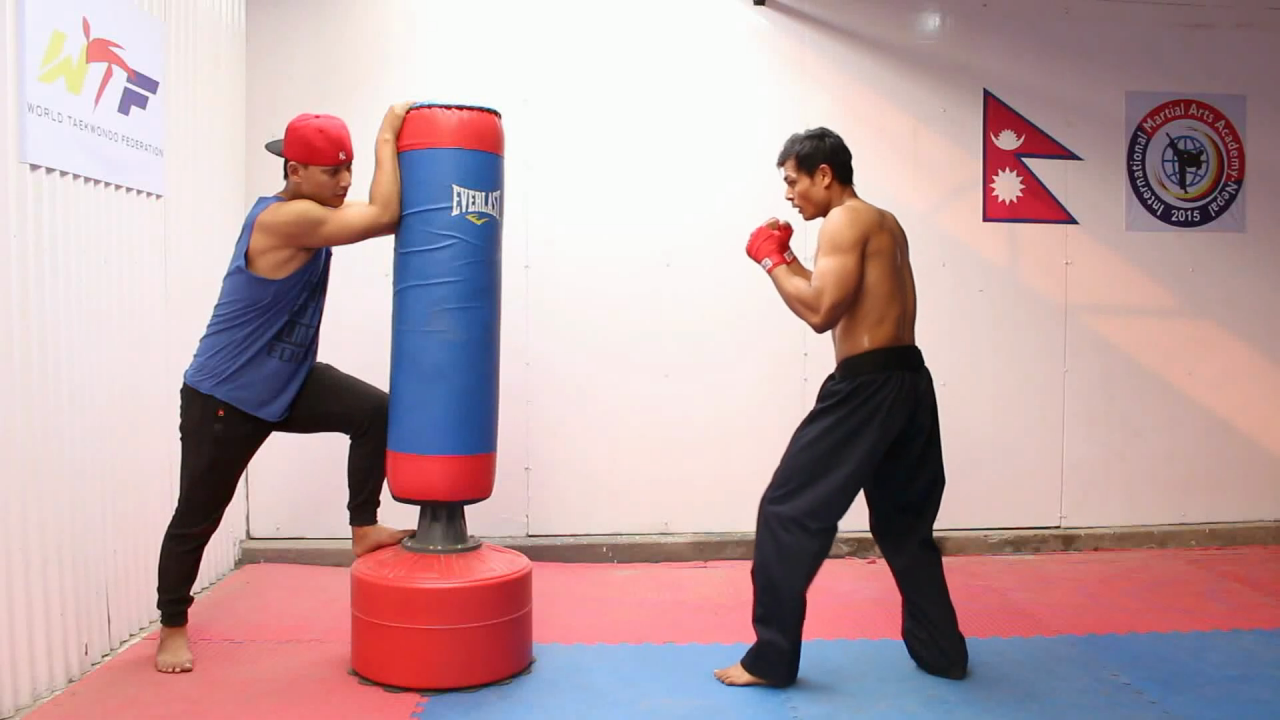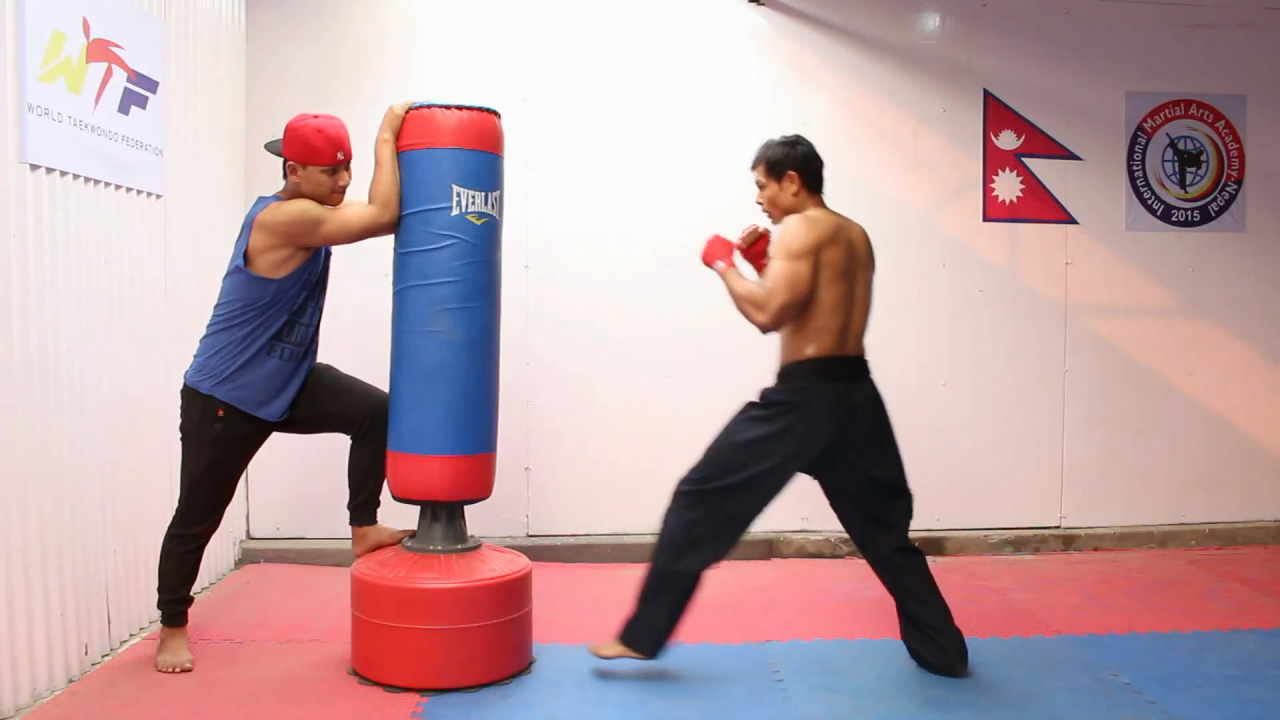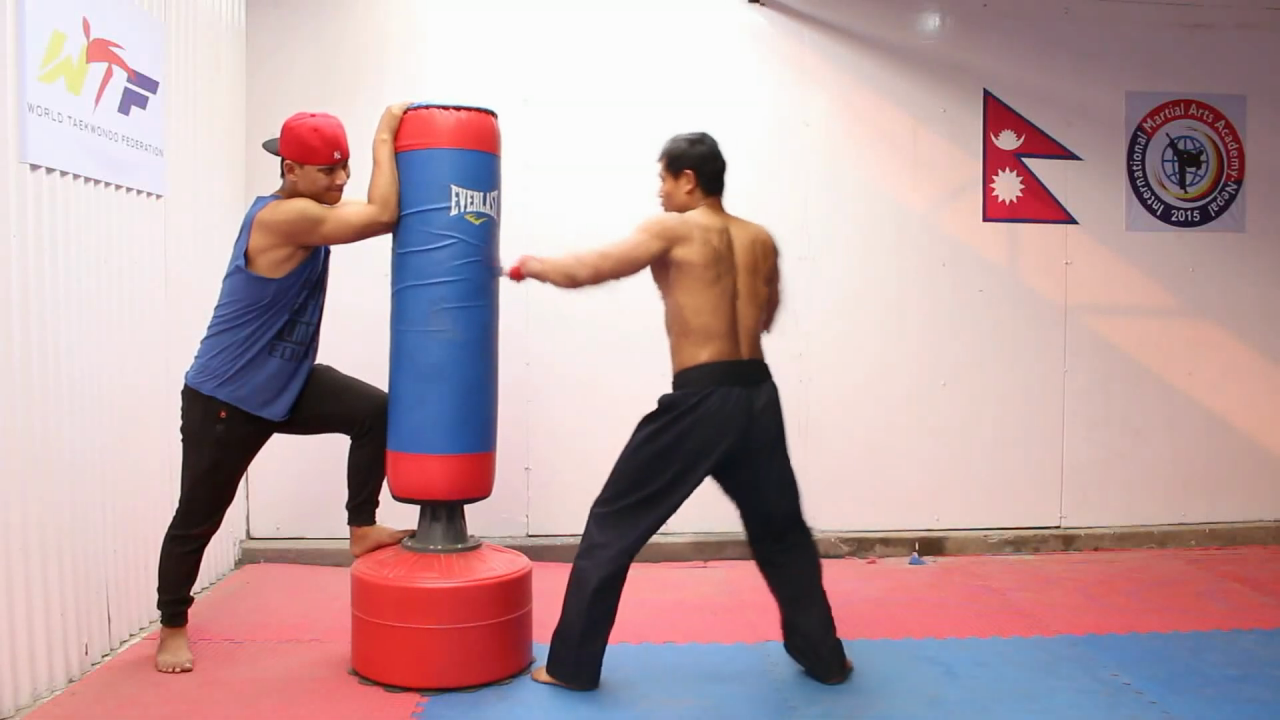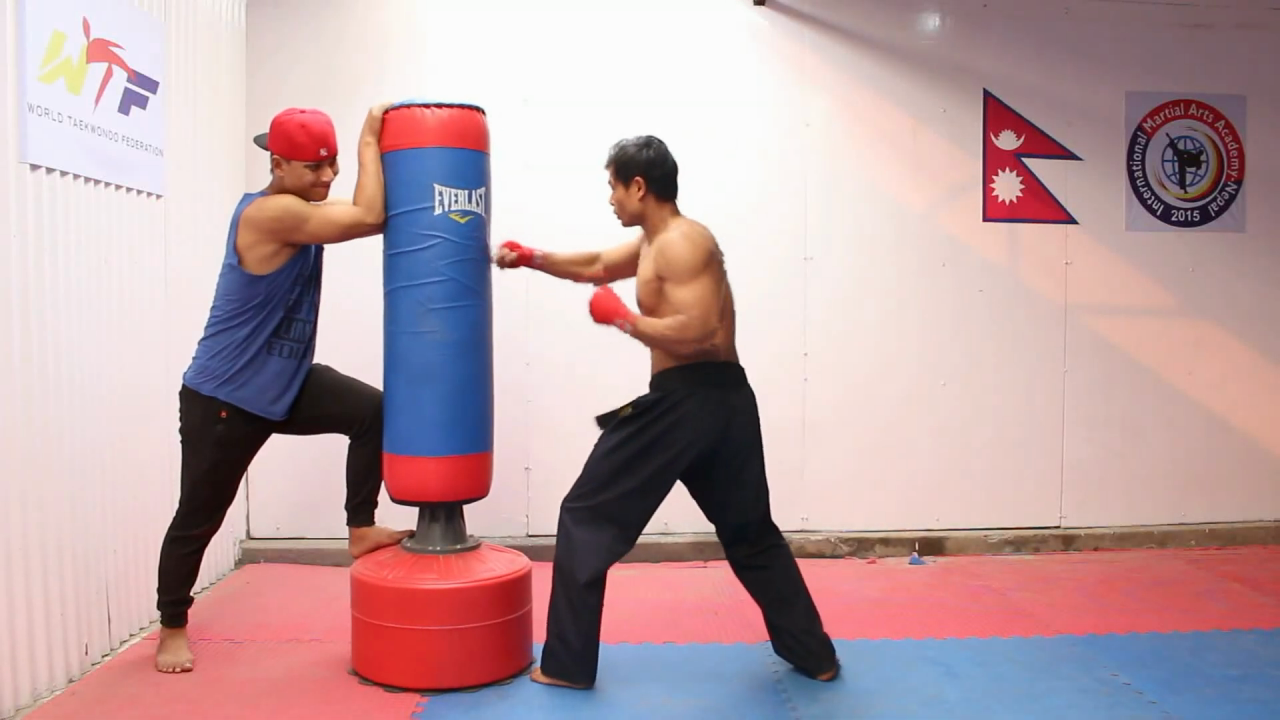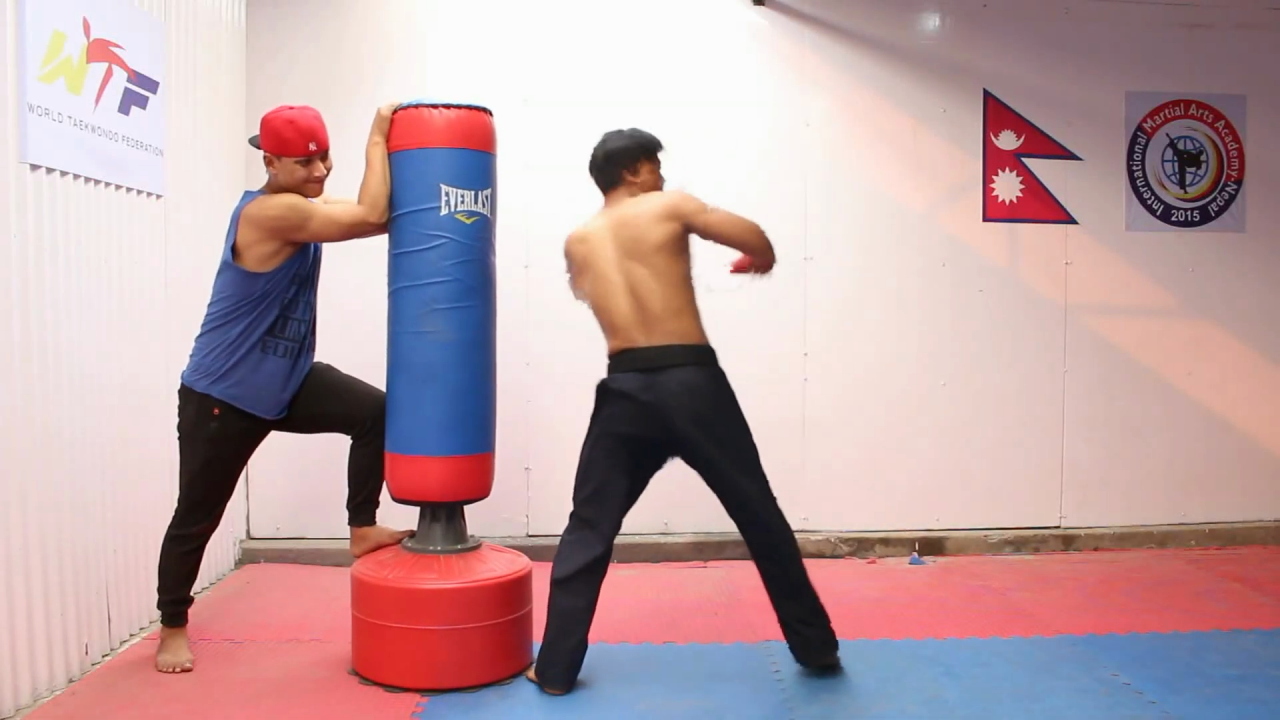
dt=1s
person 1, frame 1
left shoulder: (314, 211)
right shoulder: (284, 219)
left elbow: (383, 217)
right elbow: (382, 216)
right wrist: (388, 137)
left hip: (288, 382)
right hip: (223, 396)
left knee: (376, 411)
right knee: (198, 516)
left ankle: (363, 529)
right ankle: (172, 627)
person 1, frame 2
left shoulder: (313, 211)
right shoulder: (282, 218)
left elbow: (382, 215)
right elbow: (381, 217)
right wrist: (388, 136)
left hip: (288, 382)
right hip: (224, 395)
left knee: (375, 412)
right knee: (198, 516)
left ankle: (363, 529)
right ankle: (173, 628)
person 1, frame 3
left shoulder: (313, 210)
right shoulder: (281, 217)
left elbow: (380, 214)
right elbow: (380, 217)
right wrist: (386, 136)
left hip: (288, 383)
right hip: (225, 396)
left knee: (375, 412)
right knee: (199, 517)
left ankle: (362, 530)
right ankle: (172, 628)
person 1, frame 4
left shoulder: (305, 209)
right shoulder: (268, 214)
left elbow: (371, 217)
right elbow: (367, 218)
right wrist: (370, 141)
left hip: (287, 383)
right hip: (223, 396)
left knee: (373, 411)
right knee: (198, 518)
left ankle: (360, 530)
right ankle: (173, 628)
person 1, frame 5
left shoulder: (306, 205)
right shoulder: (270, 212)
left elbow: (375, 216)
right elbow: (370, 217)
right wrist: (377, 140)
left hip: (288, 381)
right hip: (222, 394)
left knee: (375, 412)
right knee: (197, 516)
left ankle: (362, 530)
right ankle: (173, 628)
person 2, frame 1
left shoulder: (844, 220)
right shoulder: (886, 223)
left elbow: (821, 312)
left wrist: (770, 260)
right wrist: (787, 257)
left hip: (867, 387)
right hip: (907, 383)
left knee: (788, 512)
right knee: (906, 524)
left ankle: (772, 657)
right ankle: (941, 650)
person 2, frame 2
left shoulder: (801, 229)
right shoulder: (855, 236)
left elbow: (768, 315)
left wrist: (724, 263)
right wrist: (762, 263)
left hip: (804, 396)
right hip: (855, 395)
left knee: (701, 502)
right knee: (883, 528)
left ankle: (643, 634)
right ankle: (942, 650)
person 2, frame 3
left shoulder: (670, 232)
right shoulder: (761, 240)
left elbow: (586, 270)
left wrist: (527, 265)
left hip: (698, 403)
right hip: (756, 397)
left knee: (613, 524)
right knee: (781, 531)
left ankle: (572, 664)
right ankle: (824, 656)
person 2, frame 4
left shoulder: (681, 244)
right shoulder: (656, 240)
left elbow: (698, 335)
right elbow: (598, 266)
left wrist: (620, 316)
right wrist: (531, 258)
left hip: (684, 402)
right hip: (726, 401)
left knee: (586, 519)
right knee: (752, 535)
left ankle: (567, 664)
right ankle: (814, 655)
person 2, frame 5
left shoulder: (578, 240)
right shoulder: (669, 207)
right elbow: (760, 245)
right wrist: (753, 261)
left hip: (626, 390)
right hip: (693, 382)
left knee: (589, 529)
right knee: (760, 516)
left ankle: (555, 667)
right ankle: (815, 647)
